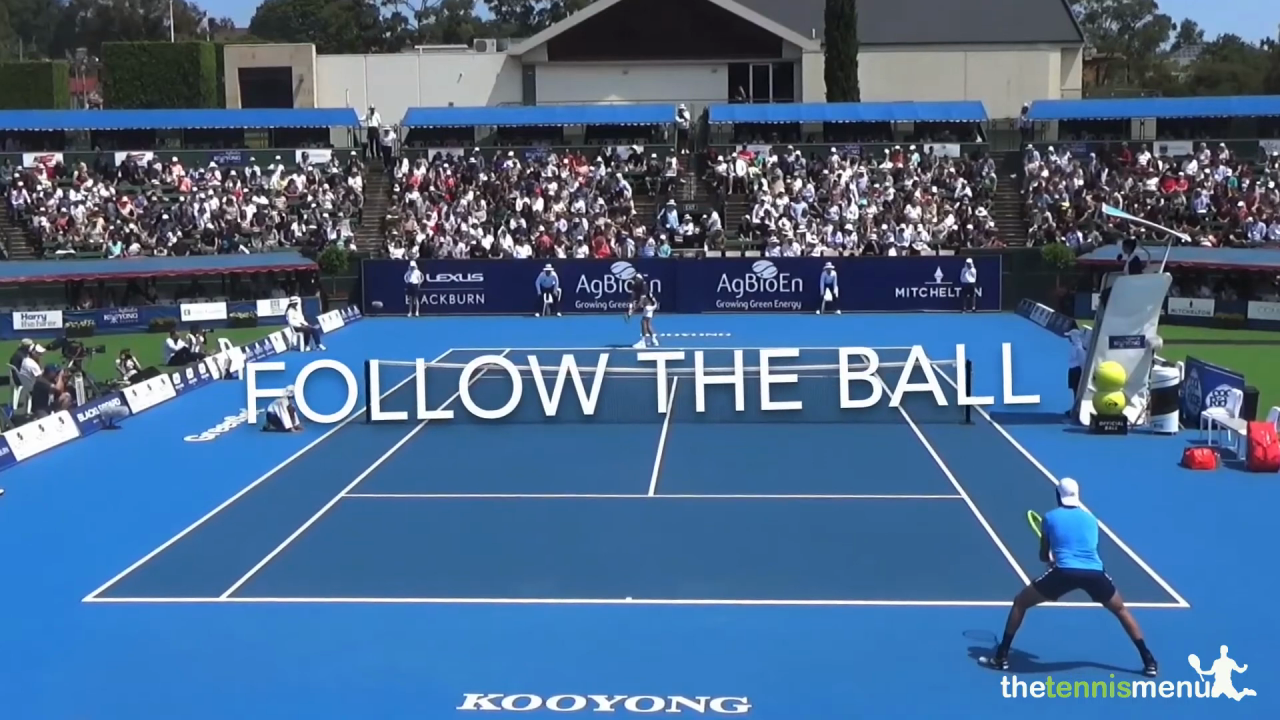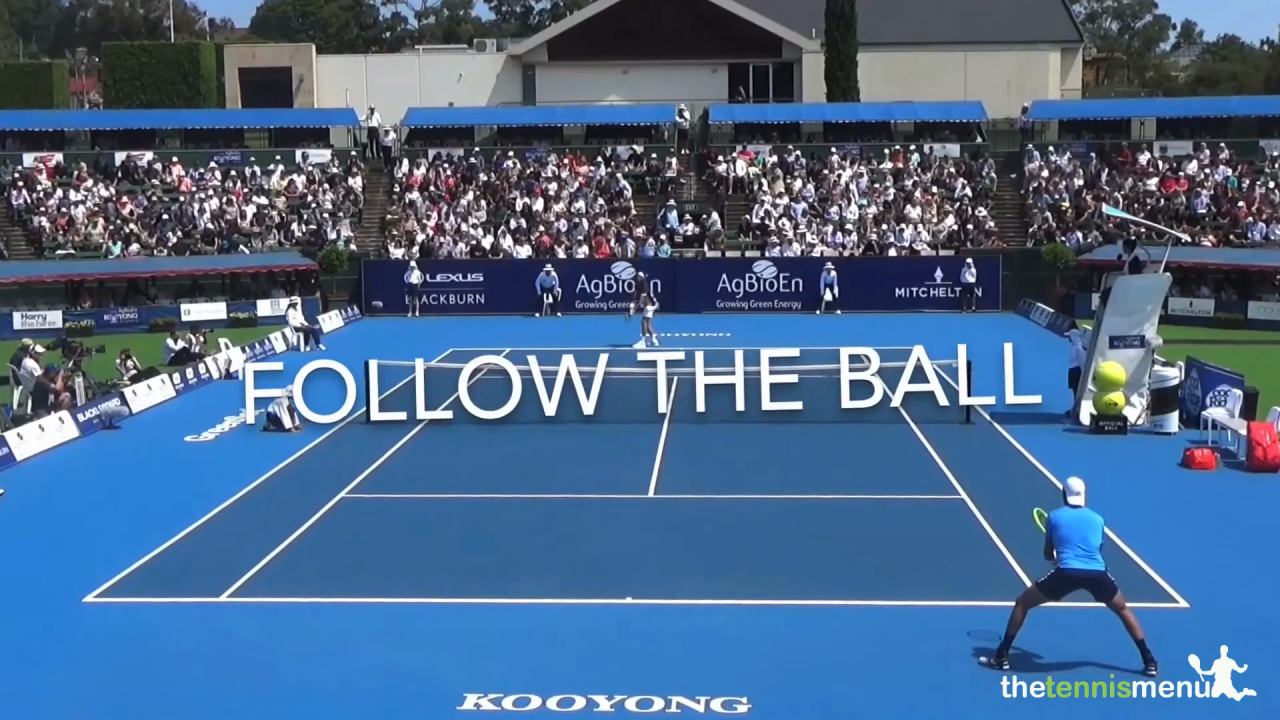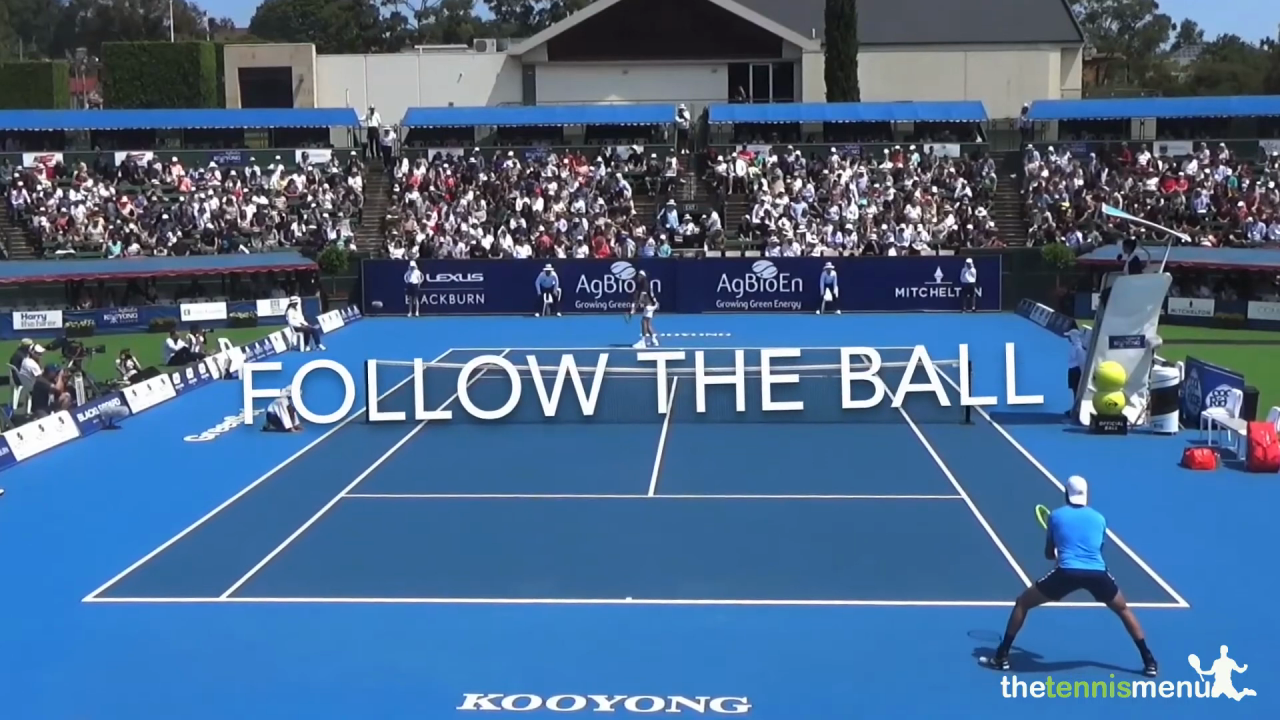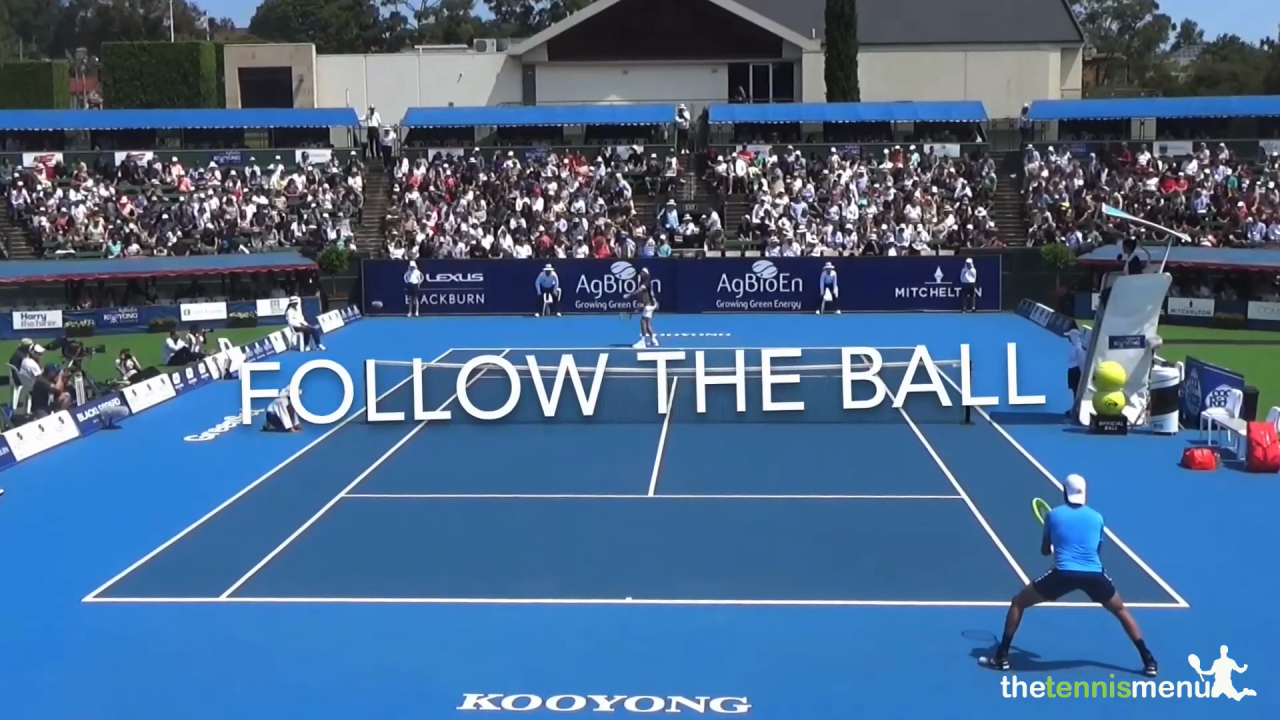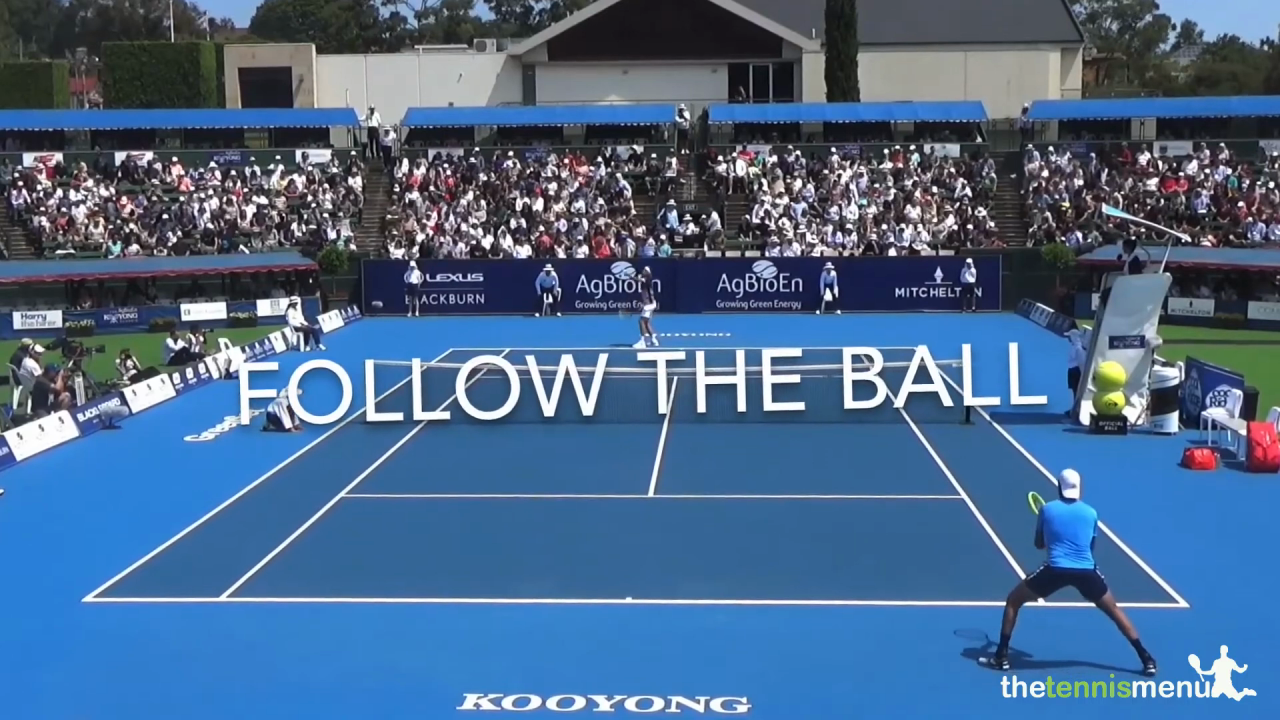
dt=0.1s
person 1, frame 1
left shoulder: (1050, 517)
right shoulder: (1091, 519)
left elbow: (1044, 556)
left hip: (1065, 572)
right hip: (1095, 573)
left knee: (1020, 603)
right knee: (1121, 611)
left ankle: (1001, 656)
right ankle: (1149, 662)
person 1, frame 2
left shoulder: (1055, 516)
right shoulder: (1097, 519)
left elbow: (1048, 555)
left hip: (1066, 573)
right hip: (1097, 573)
left knee: (1022, 604)
right knee: (1123, 611)
left ankle: (1002, 656)
right ankle: (1149, 662)
person 1, frame 3
left shoulder: (1056, 516)
right shoulder: (1099, 518)
left elbow: (1049, 554)
left hip: (1067, 572)
right hip: (1097, 573)
left knee: (1022, 604)
right knee: (1124, 610)
left ankle: (1002, 656)
right ankle: (1149, 662)
person 1, frame 4
left shoulder: (1054, 515)
right shoulder: (1096, 518)
left elbow: (1045, 550)
left hip: (1063, 573)
right hip: (1093, 574)
left knee: (1018, 603)
right knee: (1121, 611)
left ankle: (1001, 656)
right ankle: (1148, 662)
person 1, frame 5
left shoulder: (1047, 509)
right shoulder: (1091, 513)
left elbow: (1039, 544)
left hip: (1056, 569)
right hip: (1085, 571)
left knee: (1013, 601)
right knee: (1114, 612)
left ankle: (1001, 656)
right ankle: (1147, 661)
